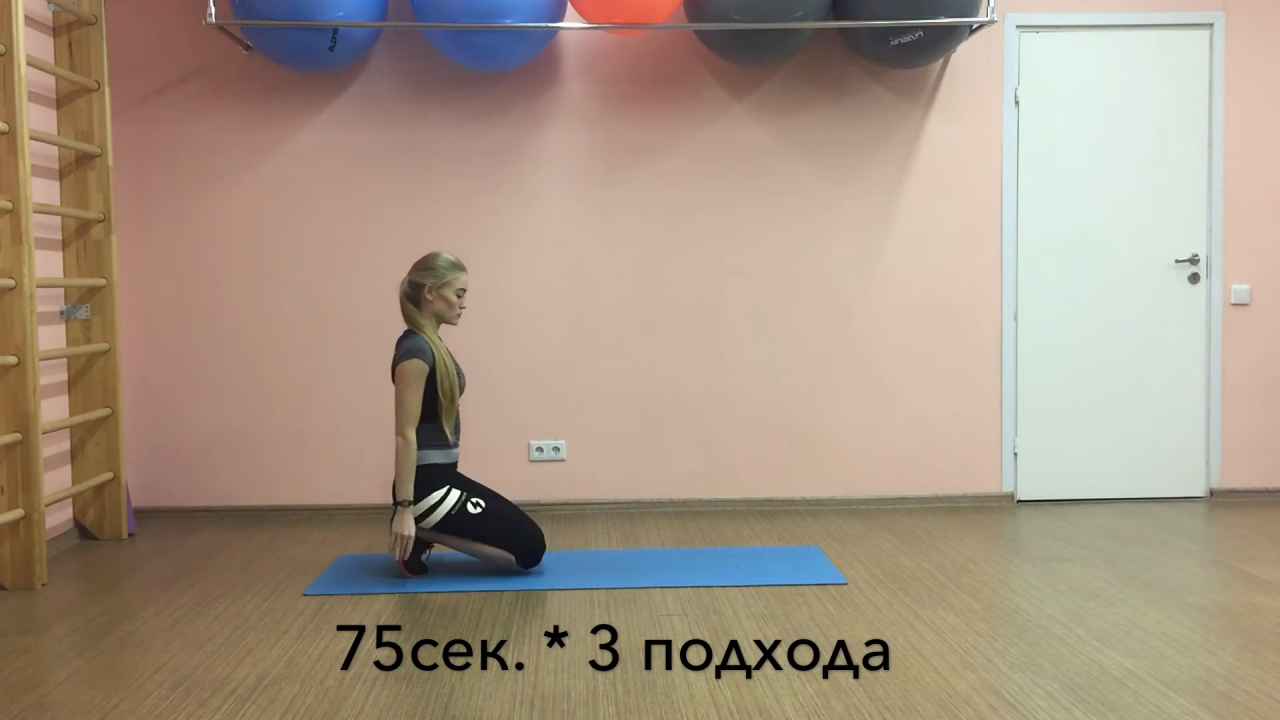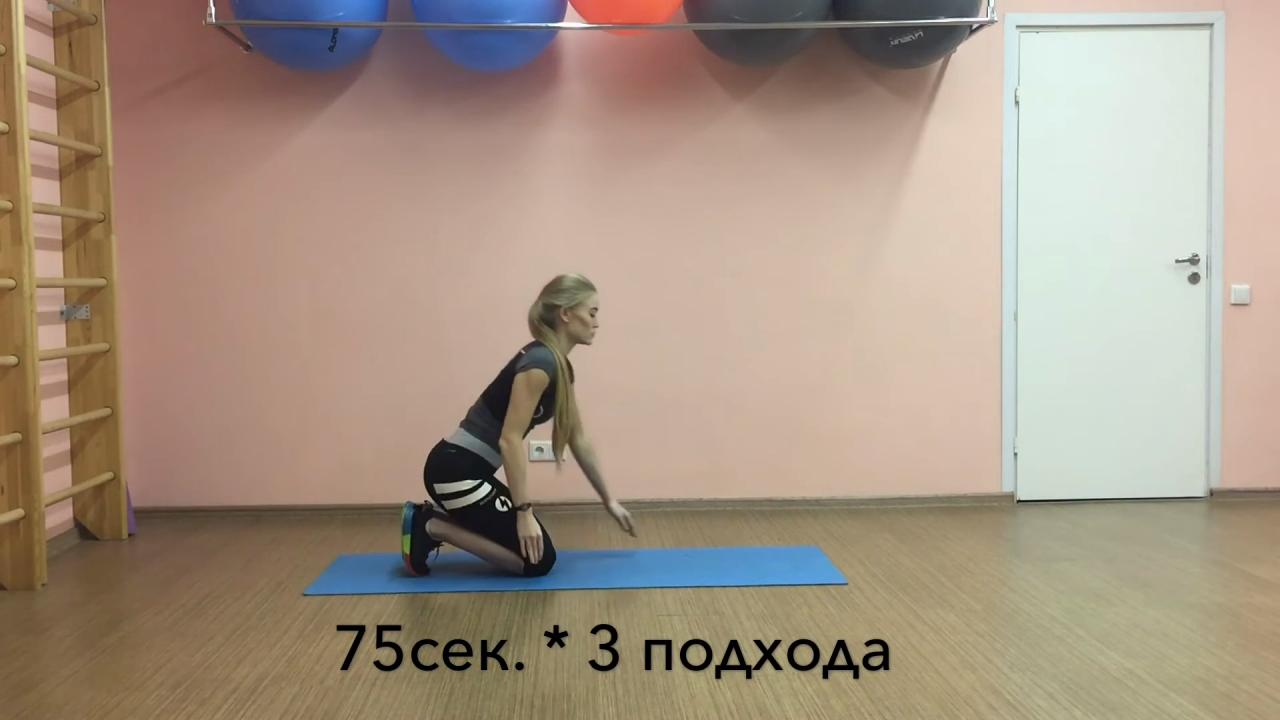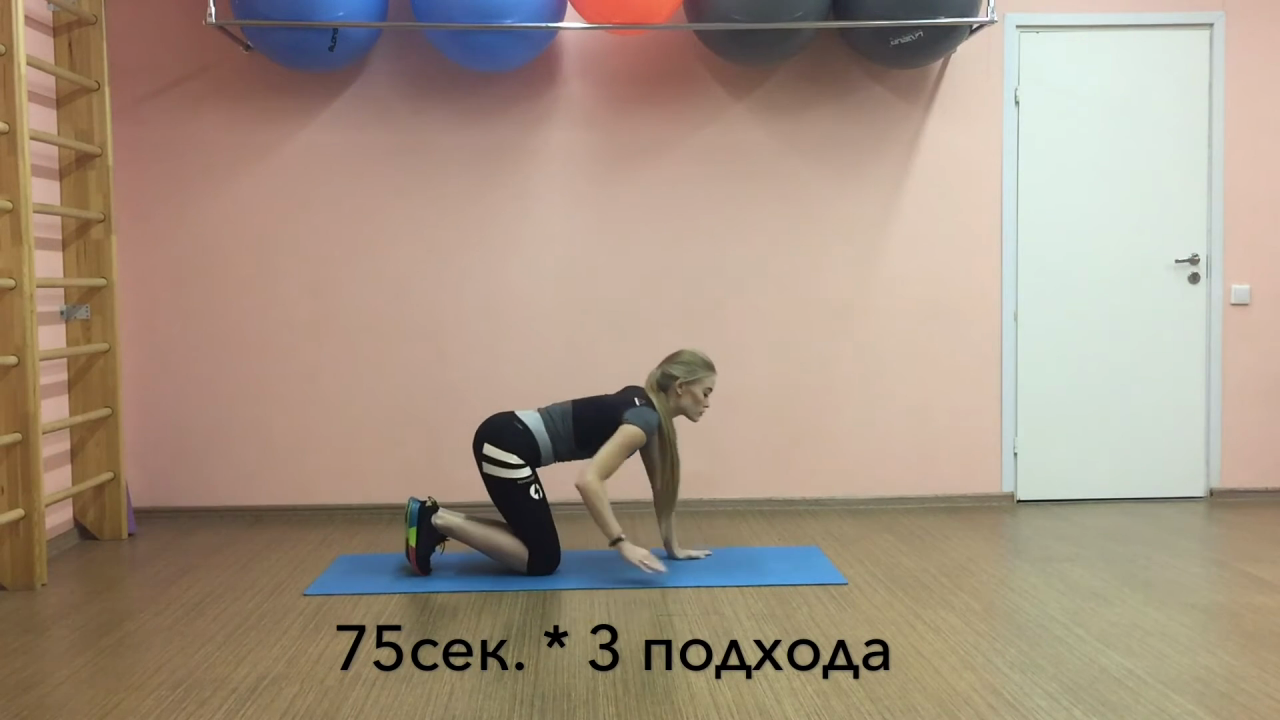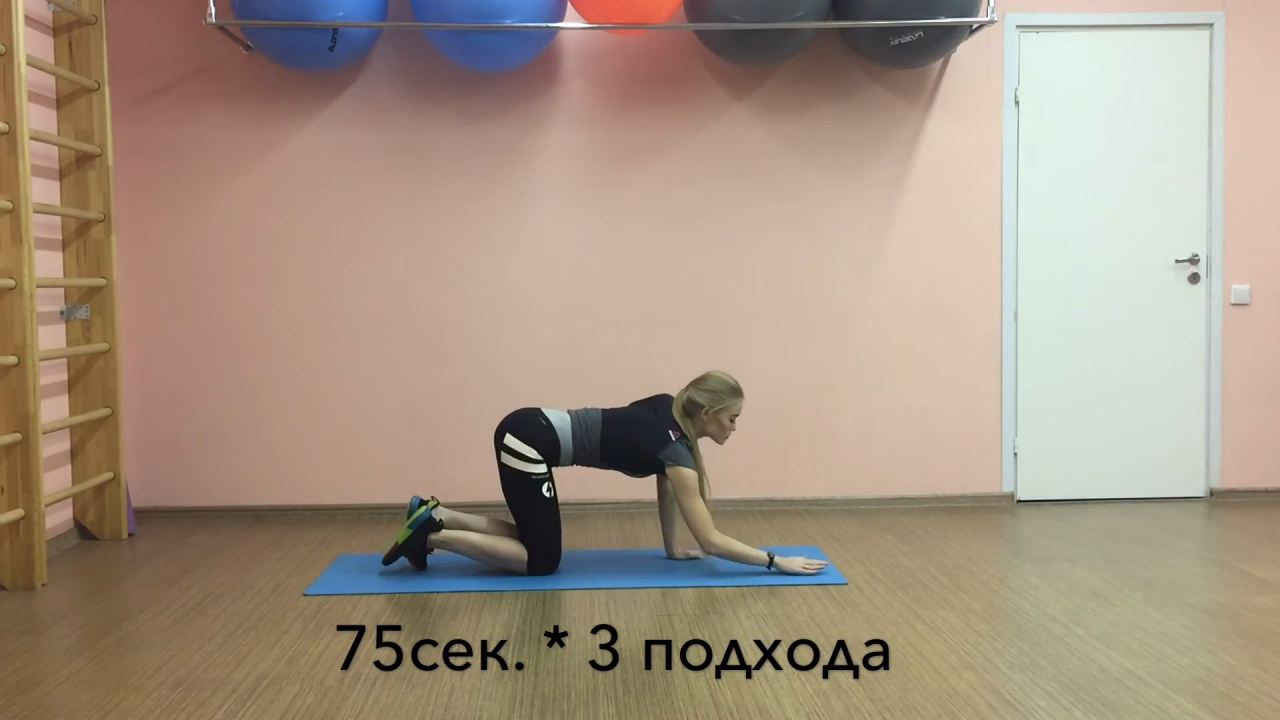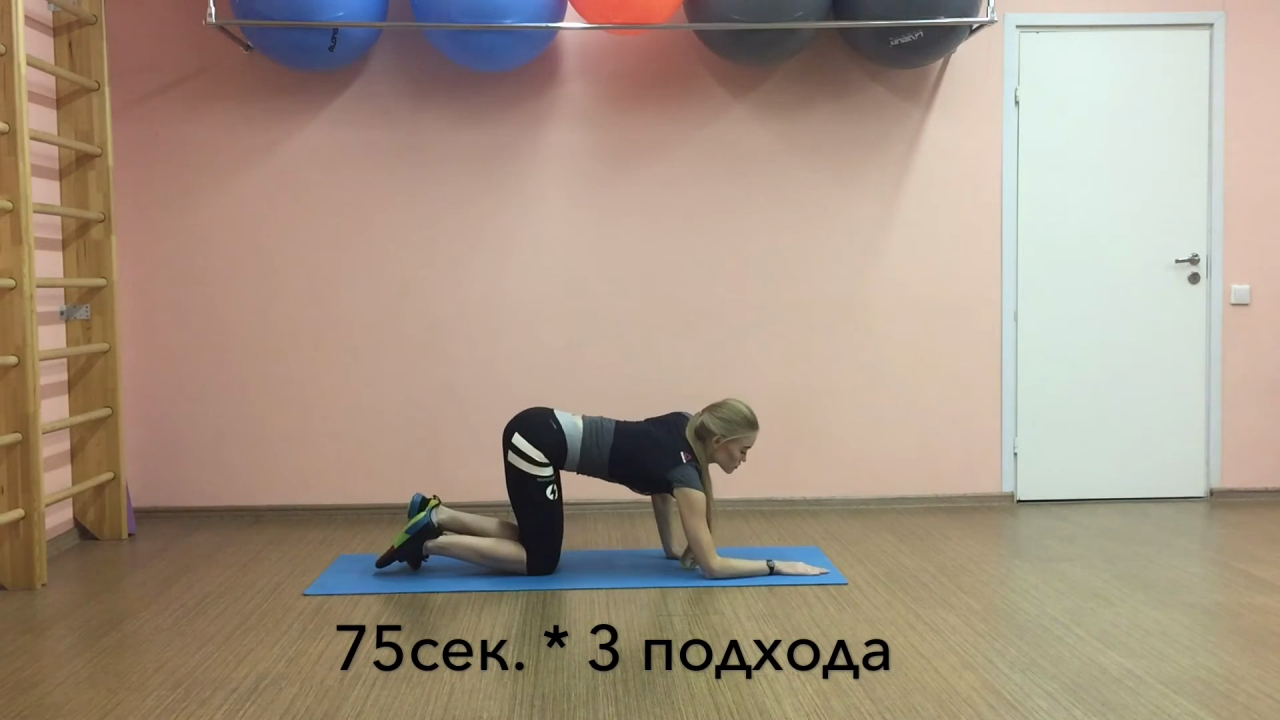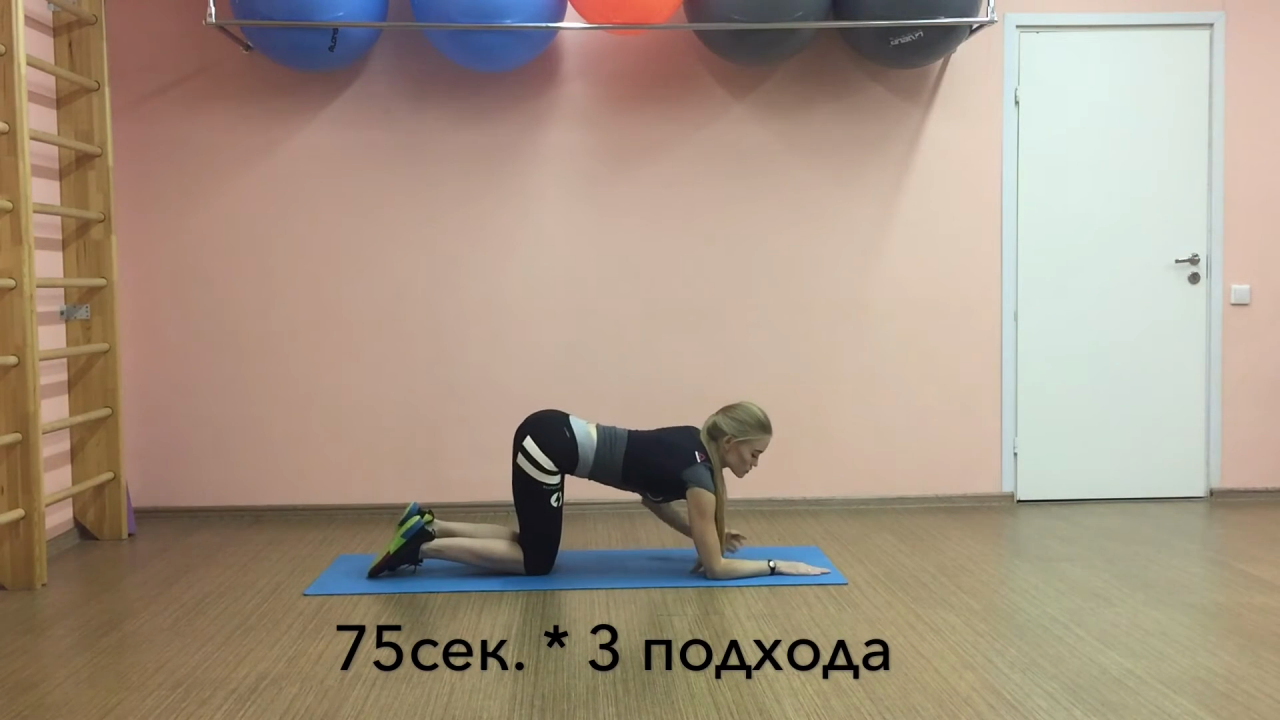
dt=0.5s
person 1, frame 1
left shoulder: (428, 344)
right shoulder: (415, 350)
right elbow: (405, 434)
right wrist: (405, 508)
left hip: (442, 476)
right hip: (427, 484)
left knee: (527, 537)
right knee: (529, 549)
left ankle: (421, 532)
right ankle: (420, 534)
person 1, frame 2
left shoulder: (558, 364)
right shoulder: (541, 362)
left elbow: (578, 439)
right elbow: (510, 440)
left wrist: (609, 500)
right wrist: (524, 512)
left hip: (468, 470)
right hip: (456, 471)
left knee: (533, 549)
right knee: (538, 559)
left ankle: (430, 519)
right ankle: (432, 527)
person 1, frame 3
left shoulder: (647, 407)
right shoulder: (643, 418)
left elbow: (661, 483)
right elbow: (587, 480)
left wrist: (672, 546)
right wrist: (620, 543)
left hip: (503, 439)
right hip: (505, 446)
left knee: (533, 540)
right knee: (542, 559)
left ankle: (435, 517)
right ankle: (437, 522)
person 1, frame 4
left shoulder: (670, 410)
right shoulder: (675, 448)
left elbow: (665, 488)
right elbow: (711, 541)
left wrist: (673, 549)
right wrist: (777, 561)
left hip: (524, 430)
right hip: (528, 441)
left knee: (536, 544)
right knee: (542, 562)
left ankle: (438, 516)
right ankle: (433, 535)
person 1, frame 5
left shoulder: (683, 424)
right shoulder: (686, 470)
right elbow: (712, 566)
left wrist: (671, 548)
right wrist: (778, 566)
left hip: (537, 429)
right hip: (537, 440)
left knee: (536, 539)
right knee: (541, 560)
left ankle: (437, 515)
right ankle: (429, 539)
person 1, frame 6
left shoulder: (694, 440)
right shoulder: (700, 473)
left elbow: (651, 496)
right elbow: (716, 567)
left wrist: (710, 535)
right wrist: (777, 566)
left hip: (548, 432)
right hip: (549, 445)
left knee: (534, 545)
right knee: (537, 561)
left ankle: (428, 525)
right ankle: (424, 545)
